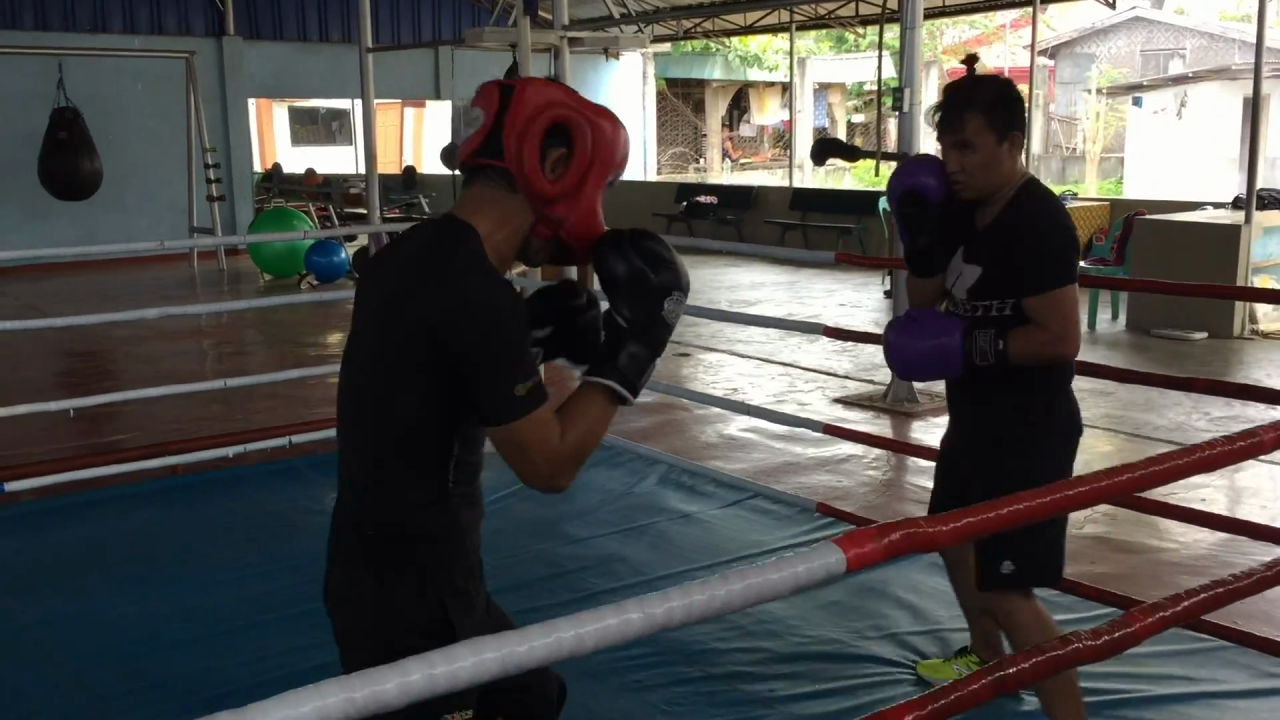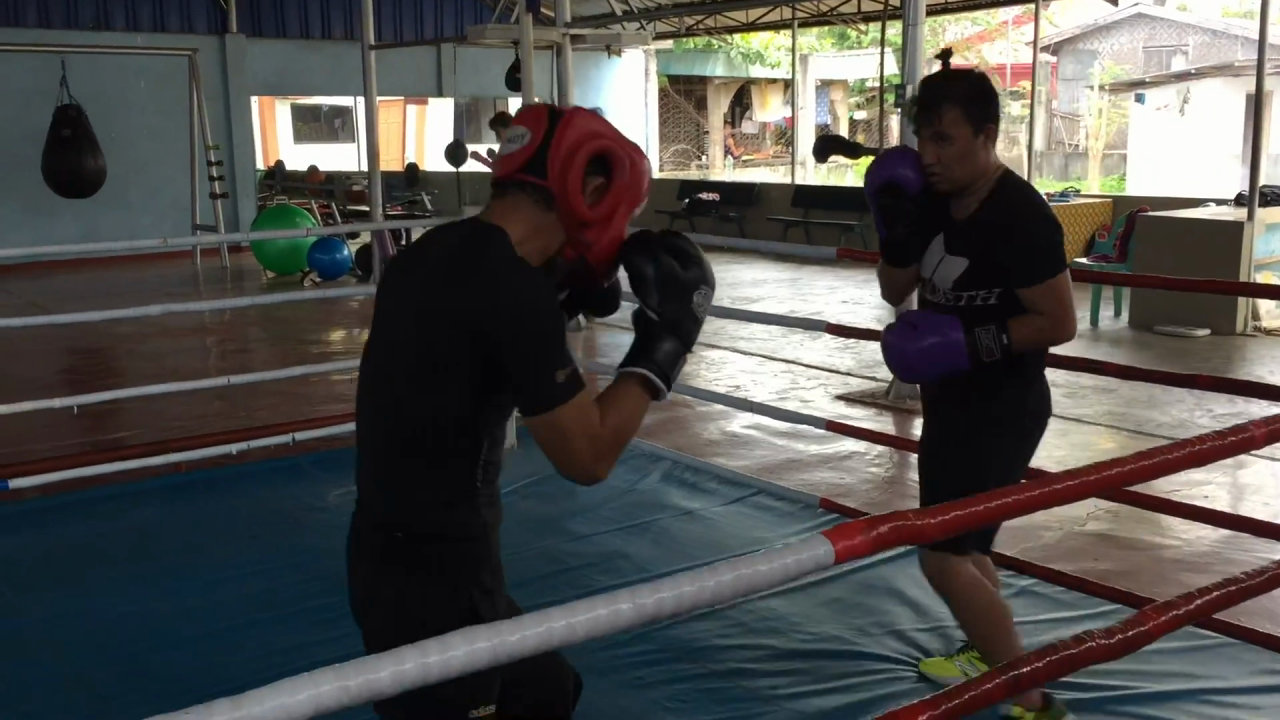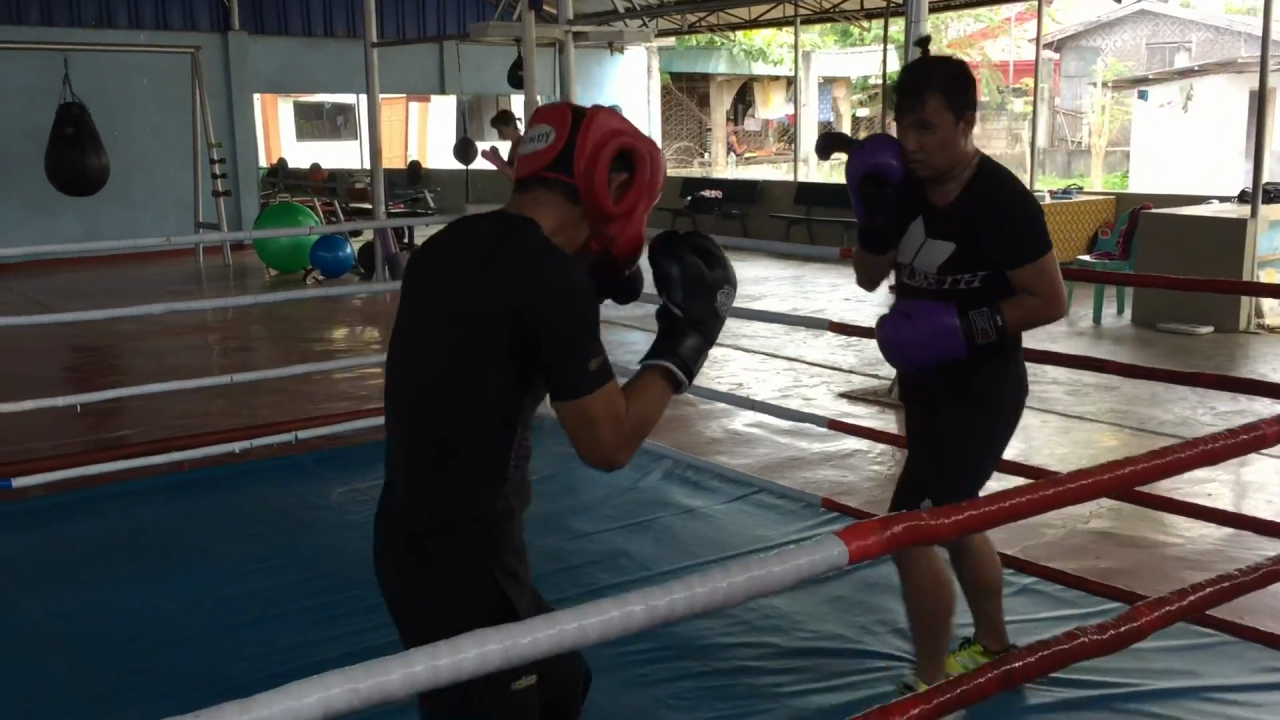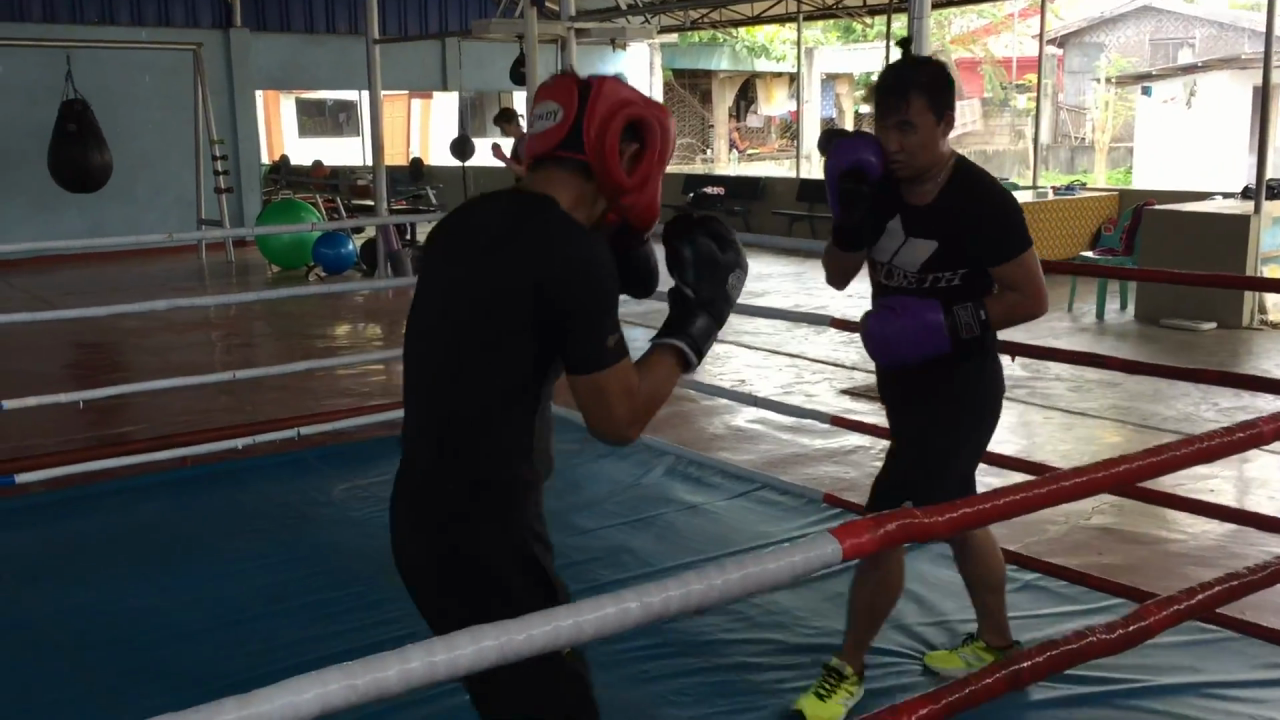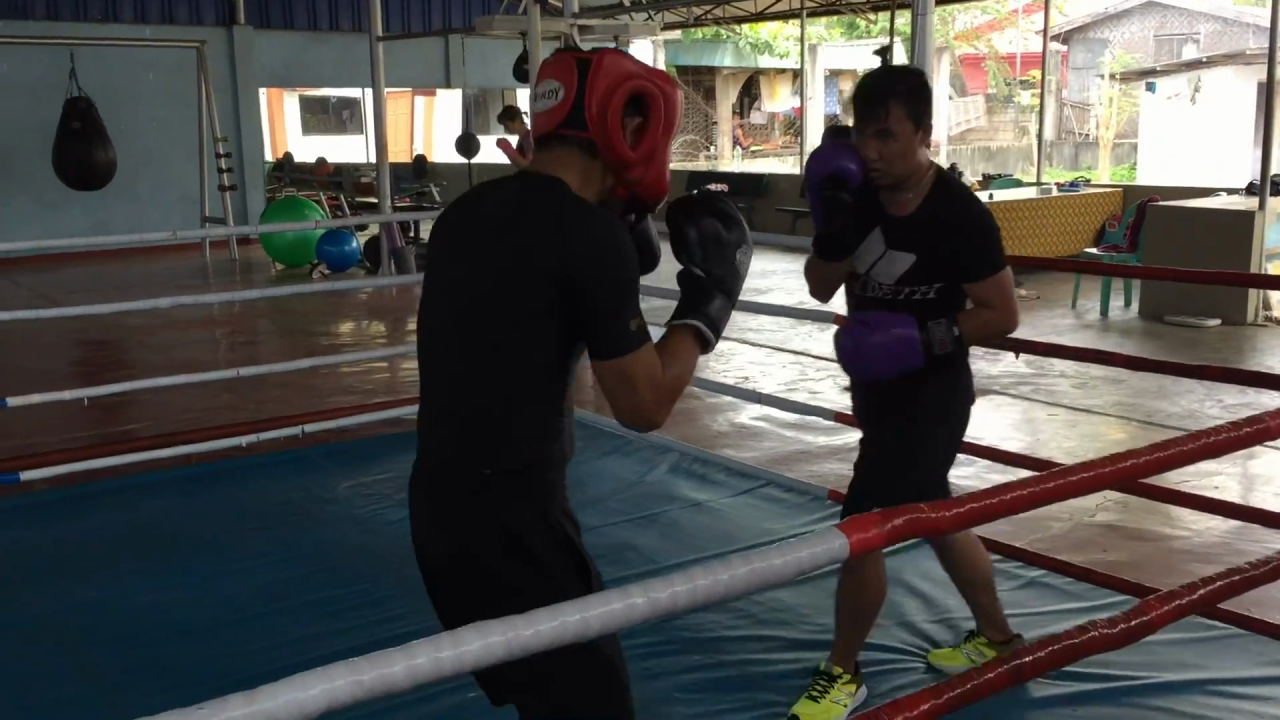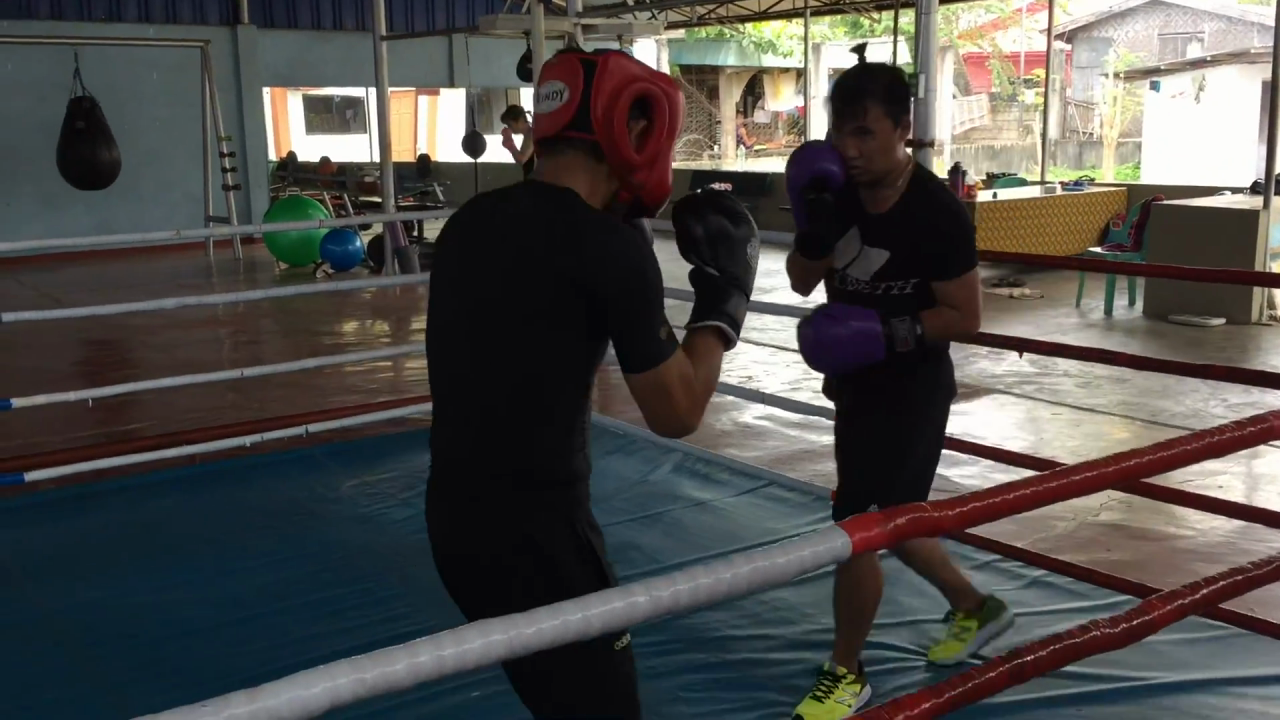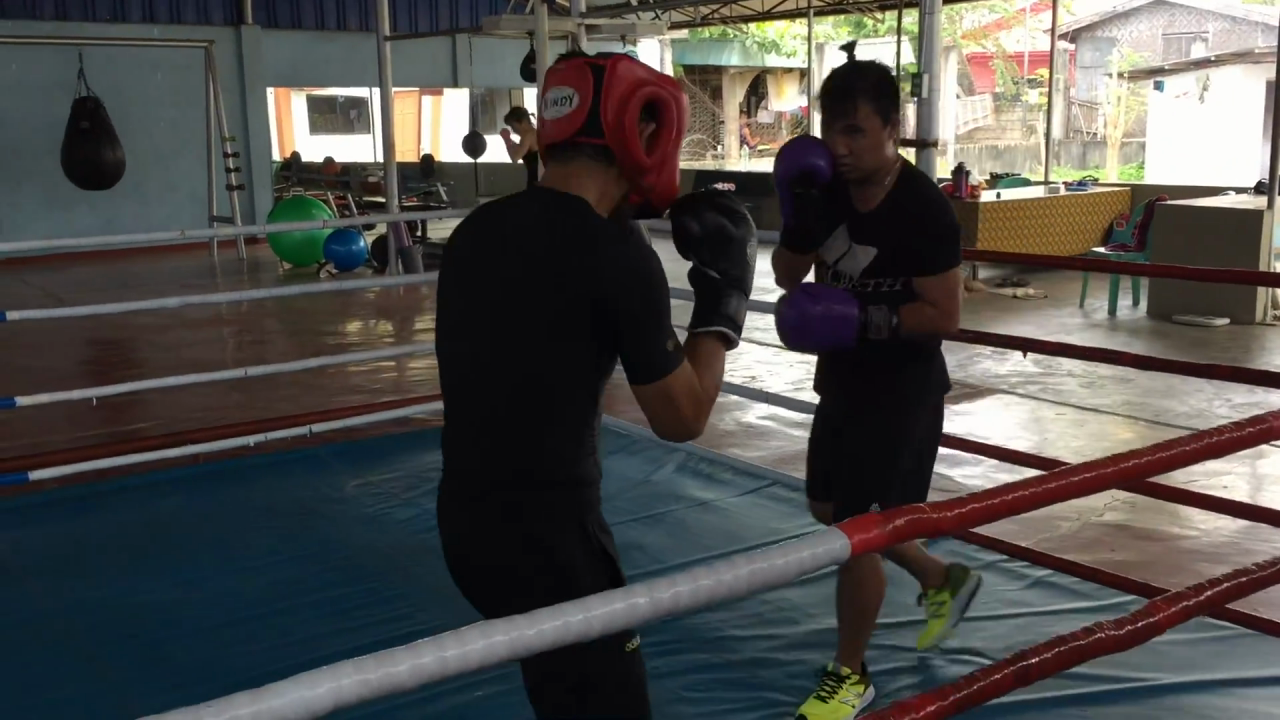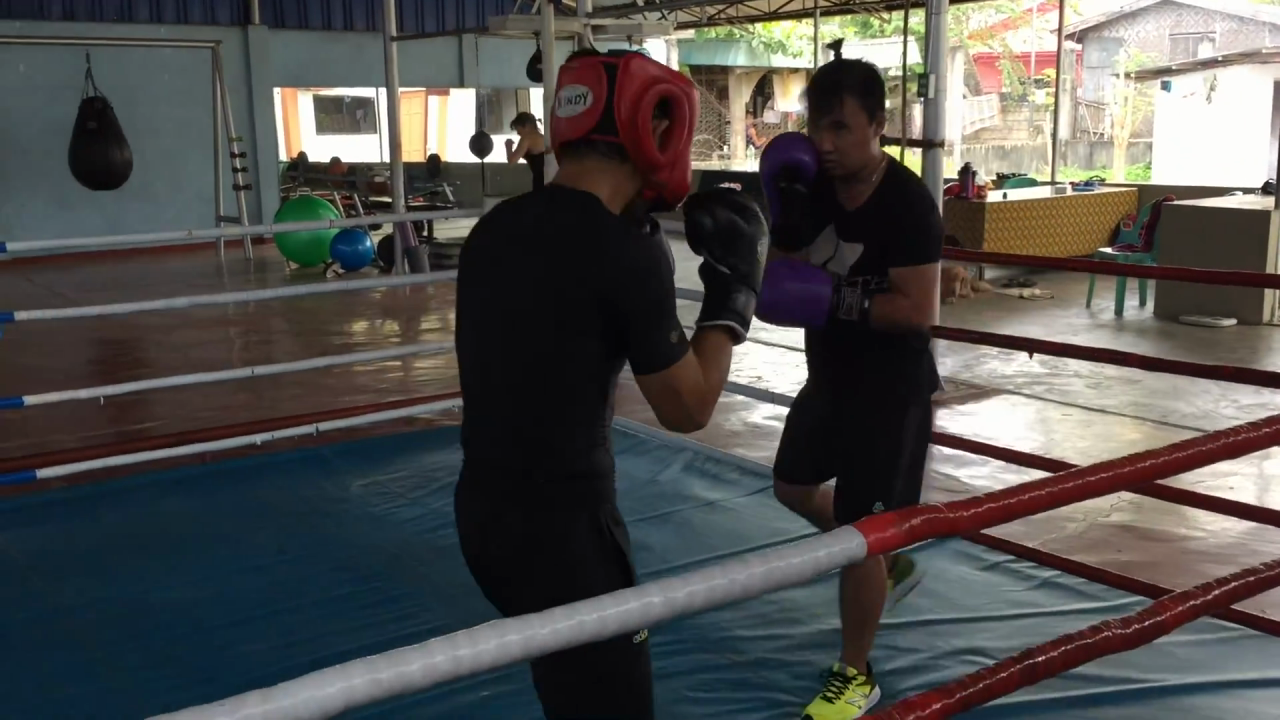
dt=0.1s
person 1, frame 1
left shoulder: (1038, 224)
right shoulder: (960, 208)
left elbow: (1059, 338)
right elbow: (927, 299)
left wrist: (965, 349)
right wrist: (919, 241)
left hip: (1028, 424)
right hip: (978, 417)
left knee: (1008, 589)
right knee: (960, 548)
right ankle: (988, 657)
person 1, frame 2
left shoulder: (1021, 216)
right shoulder: (934, 199)
left elbow: (1057, 322)
right elbow: (896, 291)
left wrist: (972, 344)
right wrist: (895, 232)
left hip: (1000, 409)
right hip: (952, 405)
left knee: (945, 554)
right knee: (952, 543)
right ankle: (988, 654)
person 1, frame 3
left shoulder: (1003, 201)
right shoulder: (901, 183)
left elbow: (1049, 300)
right elbow: (867, 275)
left wrist: (968, 328)
right wrist: (872, 220)
left hip: (979, 391)
right hip: (927, 386)
left ankle: (930, 684)
right ankle: (990, 648)
person 1, frame 4
left shoulder: (983, 201)
right shoulder: (879, 186)
left elbow: (1030, 297)
right elbow: (838, 275)
left wrist: (953, 323)
right wrist: (849, 219)
left hip: (959, 389)
right hip: (908, 382)
right ankle: (998, 641)
person 1, frame 5
left shoulder: (959, 214)
right shoulder: (854, 192)
left elbow: (1000, 316)
right elbow: (818, 285)
left wrist: (928, 341)
right wrist: (829, 230)
left hip: (928, 396)
right hip: (879, 389)
right ankle: (995, 636)
person 1, frame 6
left shoulder: (936, 211)
right shoulder: (837, 189)
left elbow: (964, 318)
right elbow: (802, 282)
left wrist: (890, 335)
right wrist: (810, 228)
left hip: (908, 391)
right hip: (855, 385)
right ankle: (976, 607)
person 1, frame 7
left shoulder: (923, 208)
right shoulder: (825, 188)
left elbow: (944, 317)
right elbow: (788, 278)
left wrist: (862, 323)
right wrist: (796, 223)
left hip: (900, 390)
right hip: (839, 378)
right knee: (830, 504)
right ankle: (945, 579)
person 1, frame 8
left shoulder: (908, 203)
right shoulder: (813, 186)
left elbow: (918, 311)
right elbow: (778, 274)
left wrist: (837, 302)
right wrist: (782, 217)
left hip: (892, 385)
right hip: (831, 373)
left knee: (858, 531)
right knee: (792, 484)
right ankle: (891, 566)
person 2, frame 1
left shoulder: (415, 253)
right shoulder: (470, 290)
right elbow: (549, 463)
left wrist: (524, 333)
right wrist: (633, 341)
left hip: (406, 563)
right hip: (406, 587)
person 2, frame 2
left shoulder: (435, 255)
right shoulder: (511, 287)
right elbow: (585, 456)
right wrist: (666, 338)
left hip: (406, 558)
right hip: (429, 582)
person 2, frame 3
left shoulder: (452, 247)
right shoulder: (549, 275)
right elbow: (607, 443)
right wrist: (687, 334)
left hip: (417, 534)
right hip: (461, 561)
person 2, frame 4
left shoulder: (466, 225)
right shoulder: (572, 248)
right elbow: (618, 418)
right wrist: (697, 316)
left hip: (431, 512)
right hip: (484, 531)
person 2, frame 5
left shoulder: (466, 213)
right shoulder: (590, 233)
right elbow: (642, 404)
right wrist: (709, 296)
left hip: (441, 504)
right hip: (513, 515)
person 2, frame 6
left shoulder: (470, 224)
right shoulder: (605, 245)
right elbow: (675, 412)
right wrist: (724, 295)
left hip: (457, 510)
right hip: (536, 522)
person 2, frame 7
left shoulder: (477, 232)
right shoulder: (615, 256)
right elbow: (680, 418)
right wrist: (724, 295)
left hip: (468, 515)
right hip: (547, 530)
person 2, frame 8
left shoulder: (494, 228)
right shoulder: (625, 251)
right elbow: (686, 408)
right wrist: (733, 289)
left hip: (484, 508)
right hip: (561, 521)
